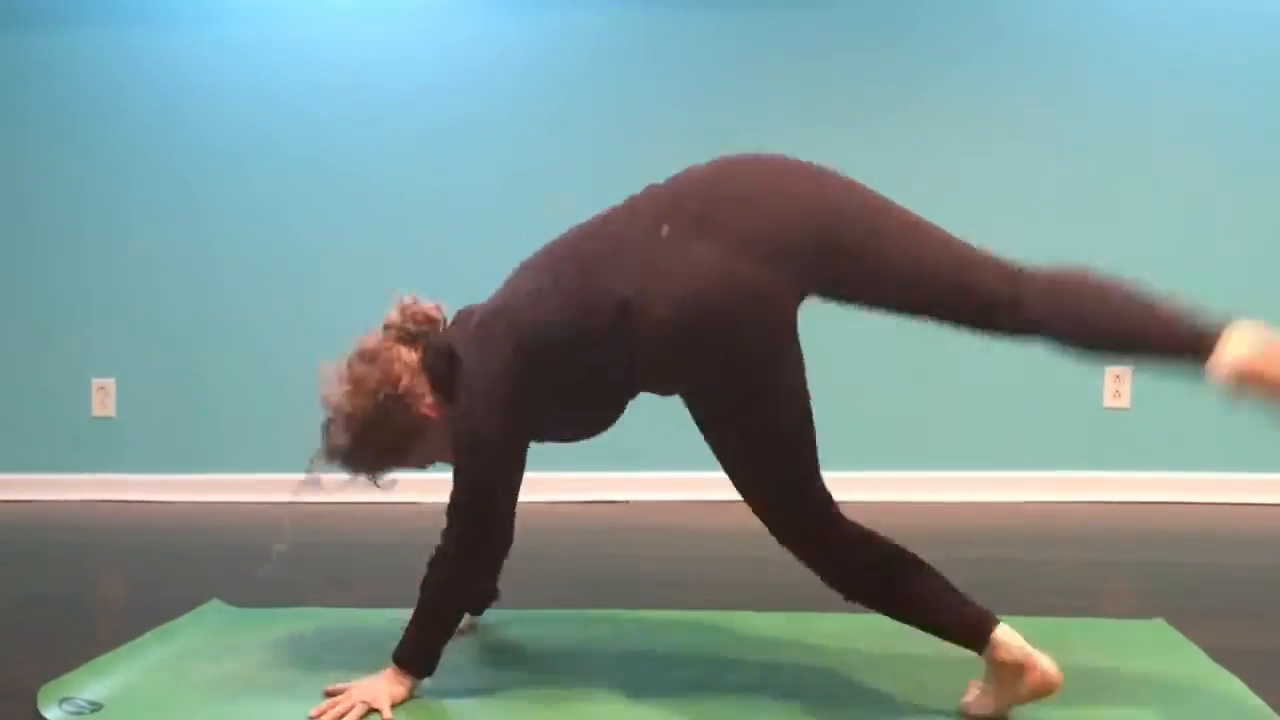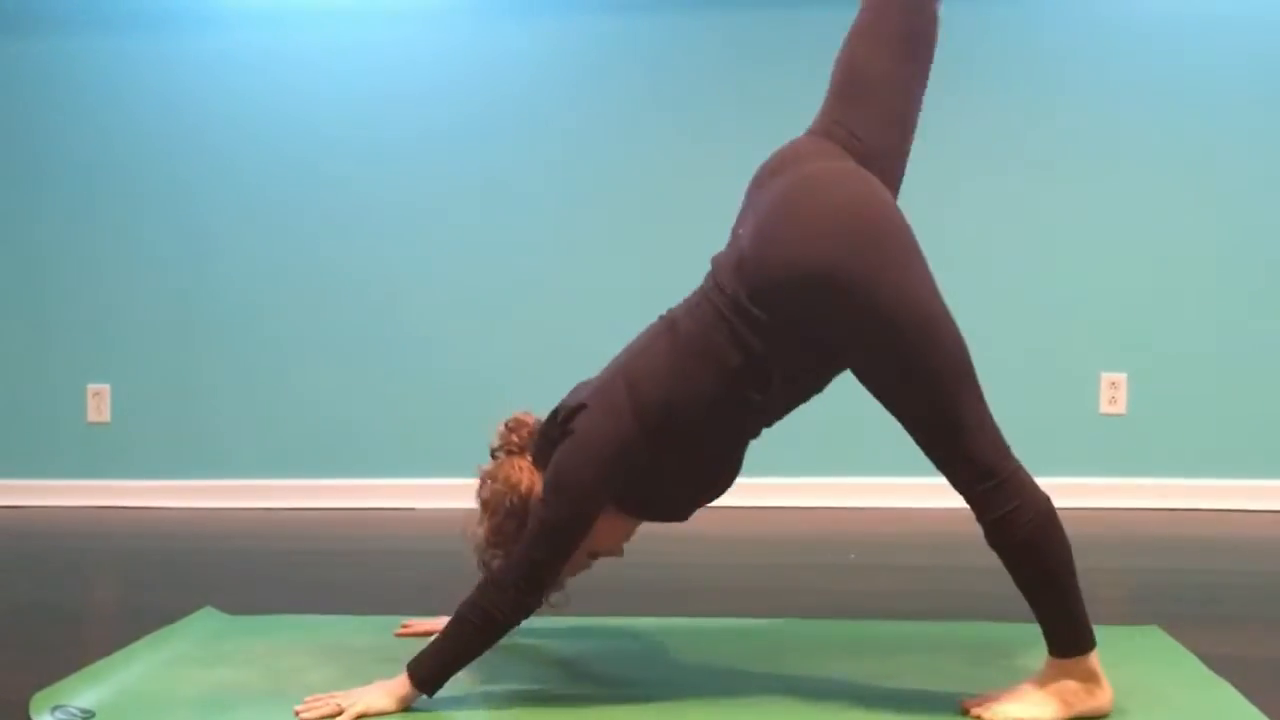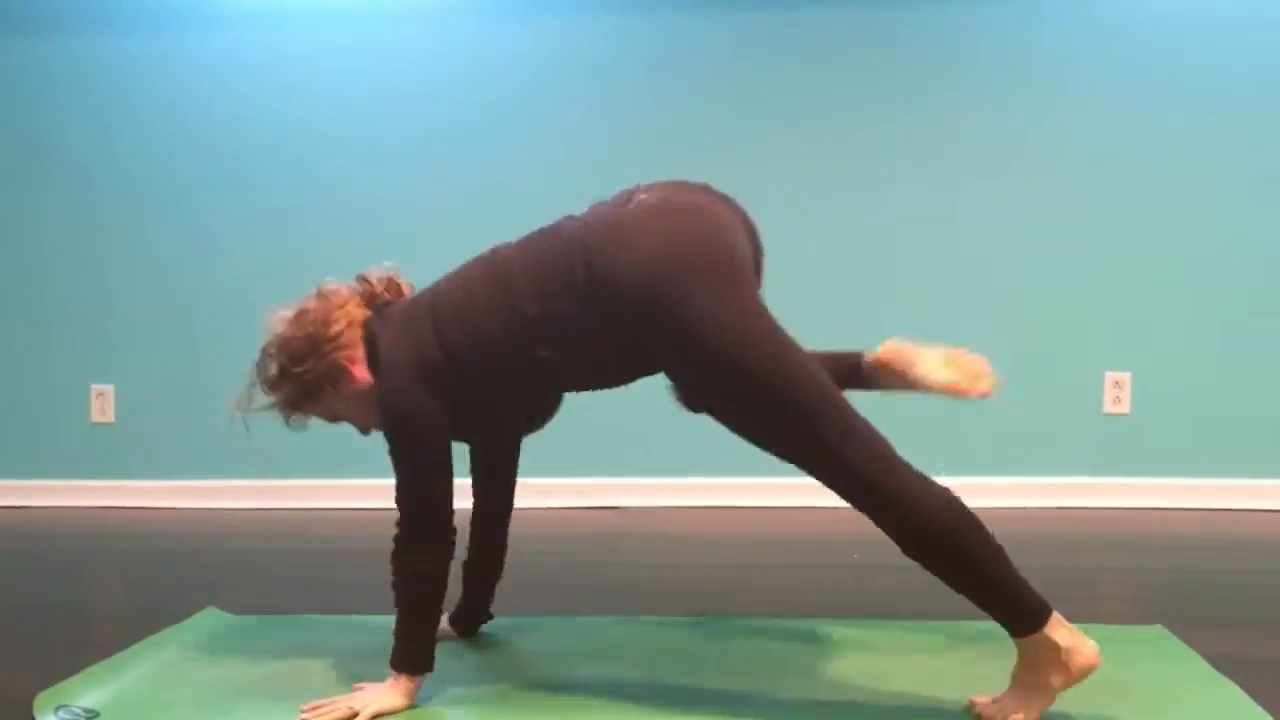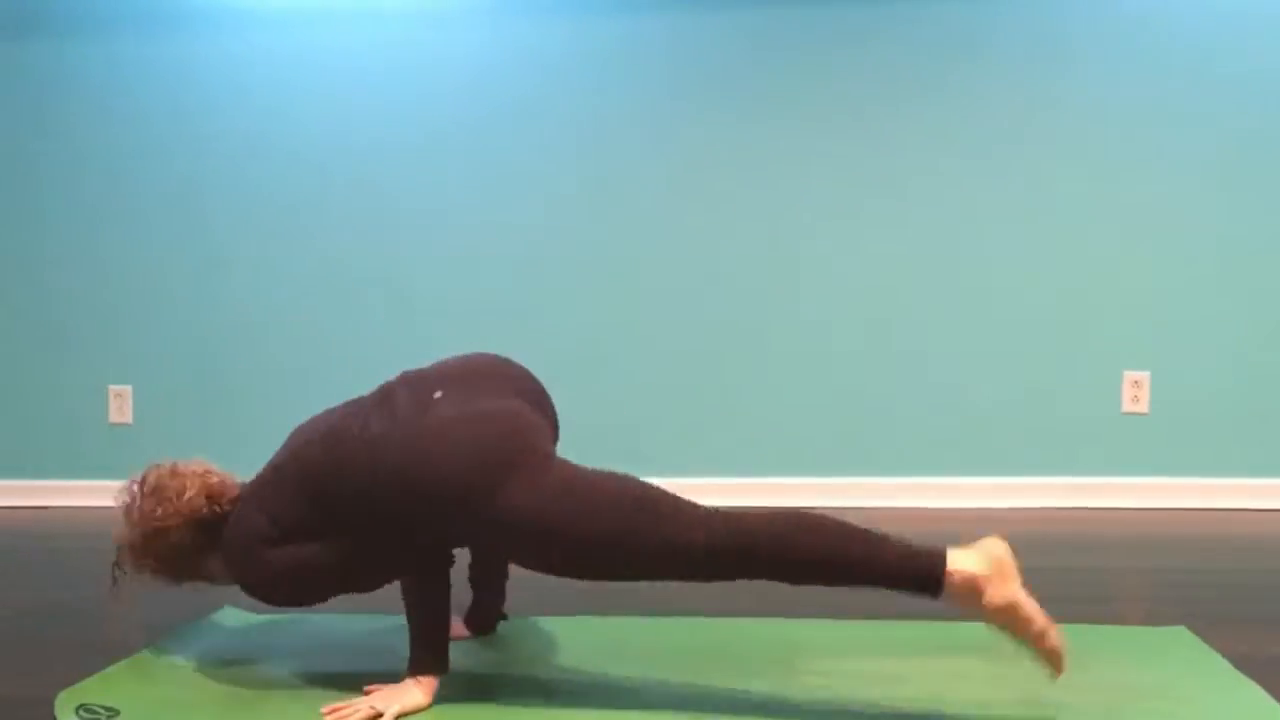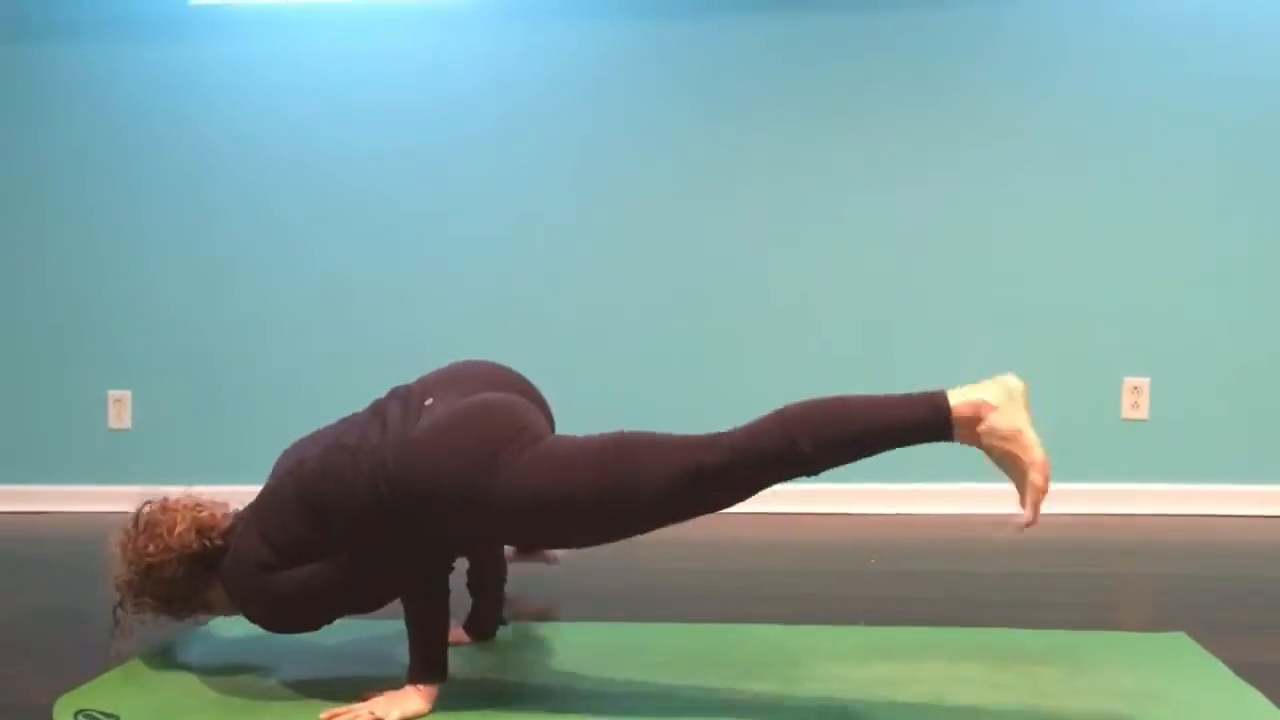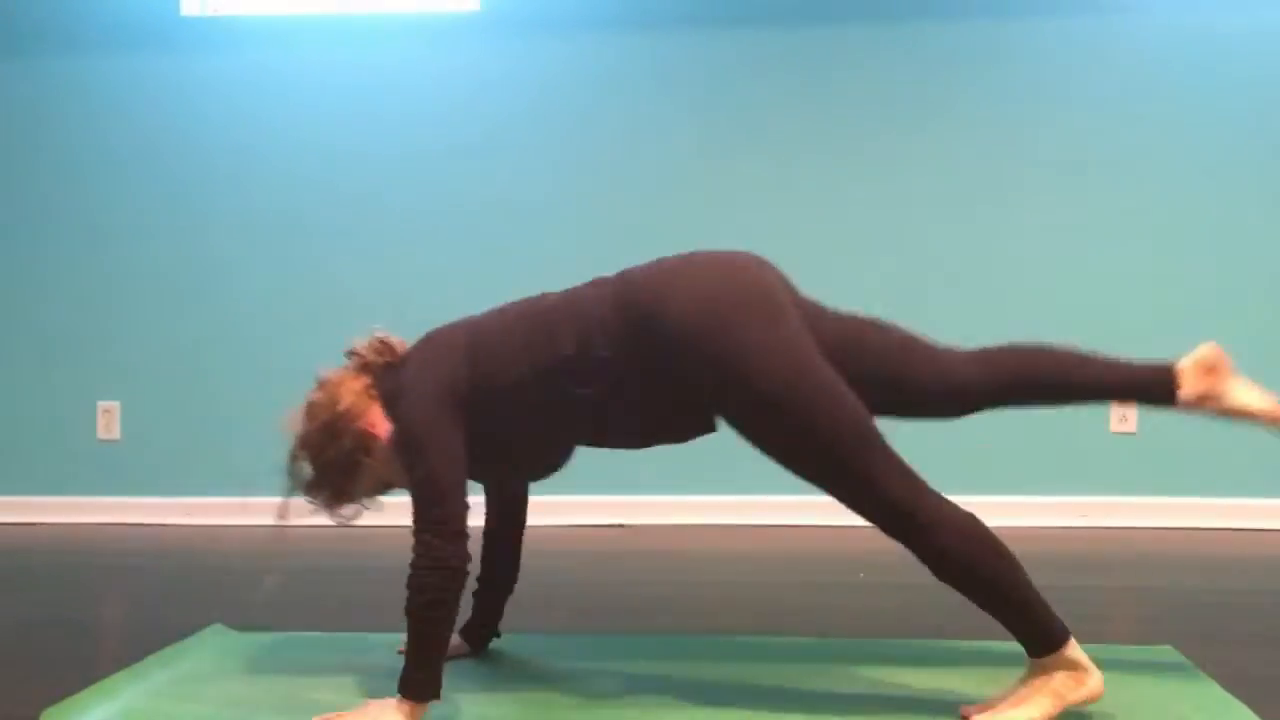
dt=0.4s
person 1, frame 1
left shoulder: (482, 392)
right shoulder: (481, 336)
left elbow: (471, 542)
right wrist: (466, 599)
left hip: (699, 304)
right hip: (744, 200)
left knee: (808, 521)
right knee: (1016, 295)
person 1, frame 2
left shoulder: (594, 457)
right shoulder: (589, 430)
left elbow: (518, 577)
right elbow: (517, 575)
right wrist: (449, 624)
left hip: (826, 260)
right hip: (813, 193)
left knee: (975, 462)
person 1, frame 3
left shoulder: (399, 375)
right shoulder: (426, 340)
left elbow: (424, 527)
right elbow: (495, 470)
right wrist: (467, 615)
left hip: (663, 266)
right hip: (686, 217)
left knee: (861, 467)
right knee: (707, 386)
left ankle: (1047, 646)
right ankle: (883, 364)
person 1, frame 4
left shoulder: (252, 555)
right shoulder: (268, 496)
left elbow: (409, 554)
right wrist: (479, 610)
left hip: (474, 466)
left knee: (725, 538)
left ankle: (960, 573)
person 1, frame 5
left shoulder: (257, 580)
right shoulder: (274, 506)
left elbow: (405, 561)
right wrist: (480, 616)
left hip: (471, 463)
right hip: (474, 393)
left knee: (730, 461)
left ankle: (965, 408)
person 1, frame 6
left shoulder: (422, 399)
right shoulder: (458, 386)
left elbow: (436, 539)
right elbow: (505, 498)
right wrist: (478, 626)
left hip: (707, 325)
right hip: (726, 296)
left knee: (895, 497)
right knee: (962, 382)
right ankle: (1185, 380)
